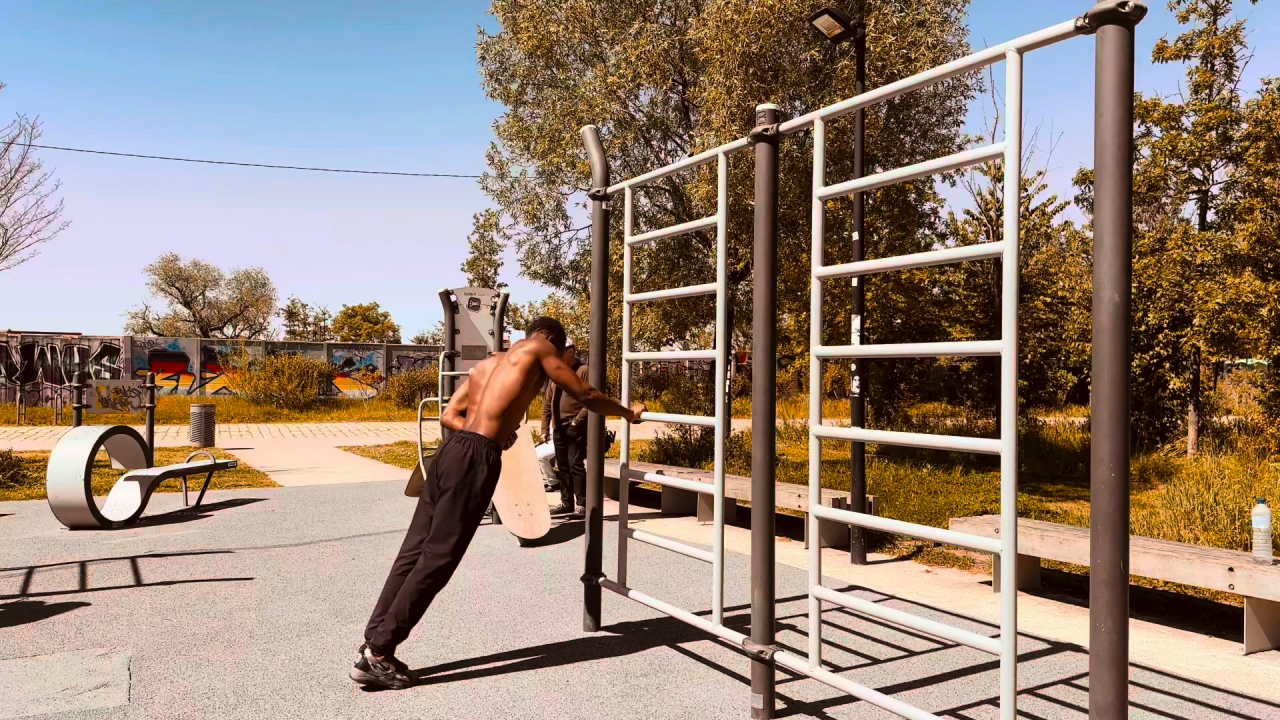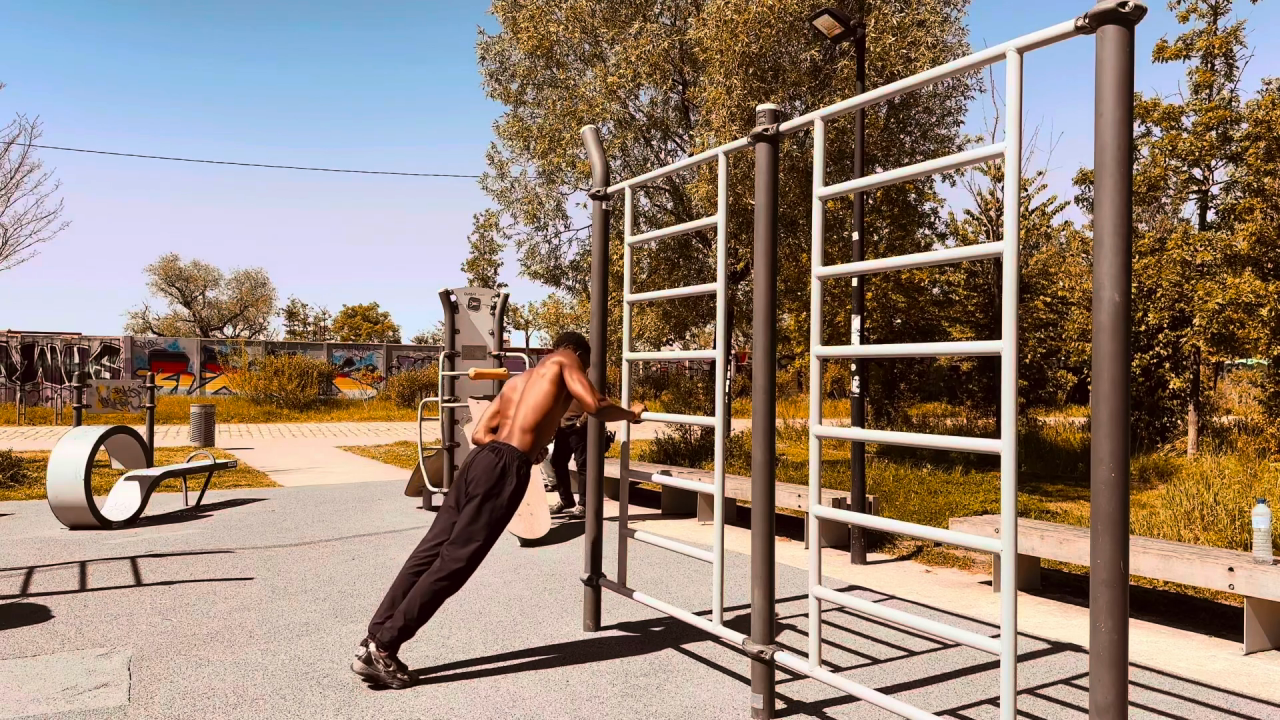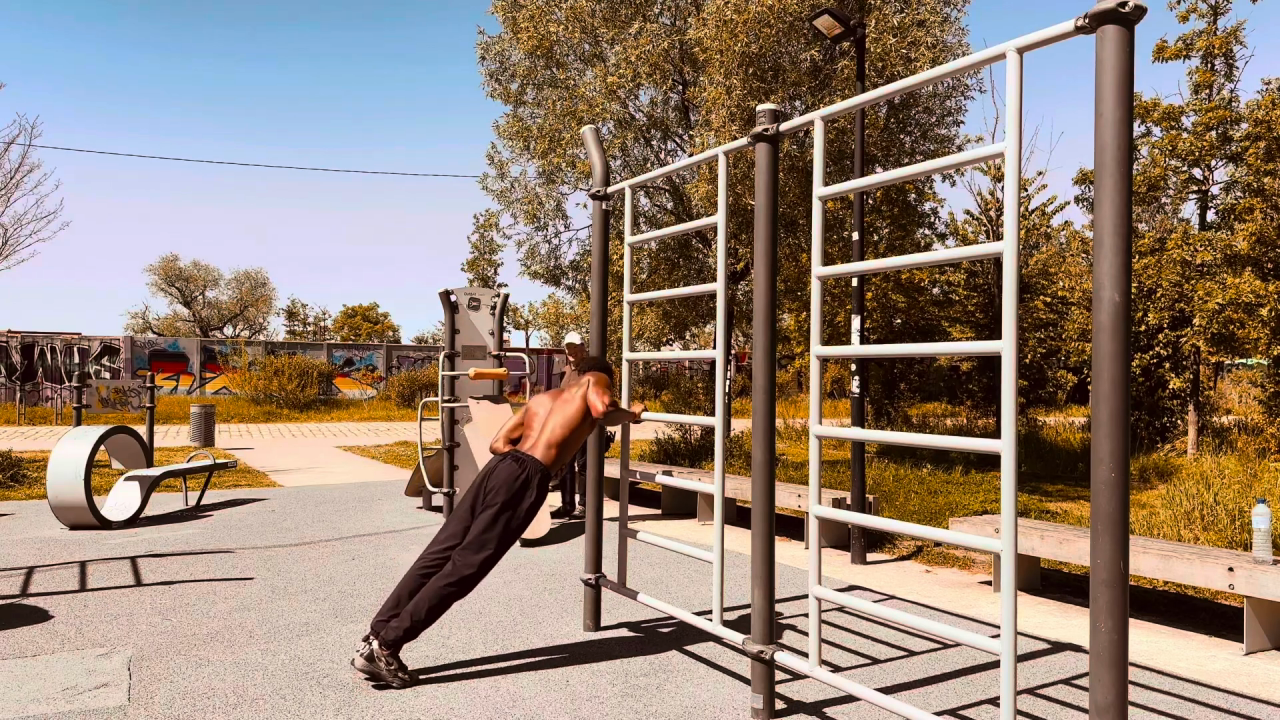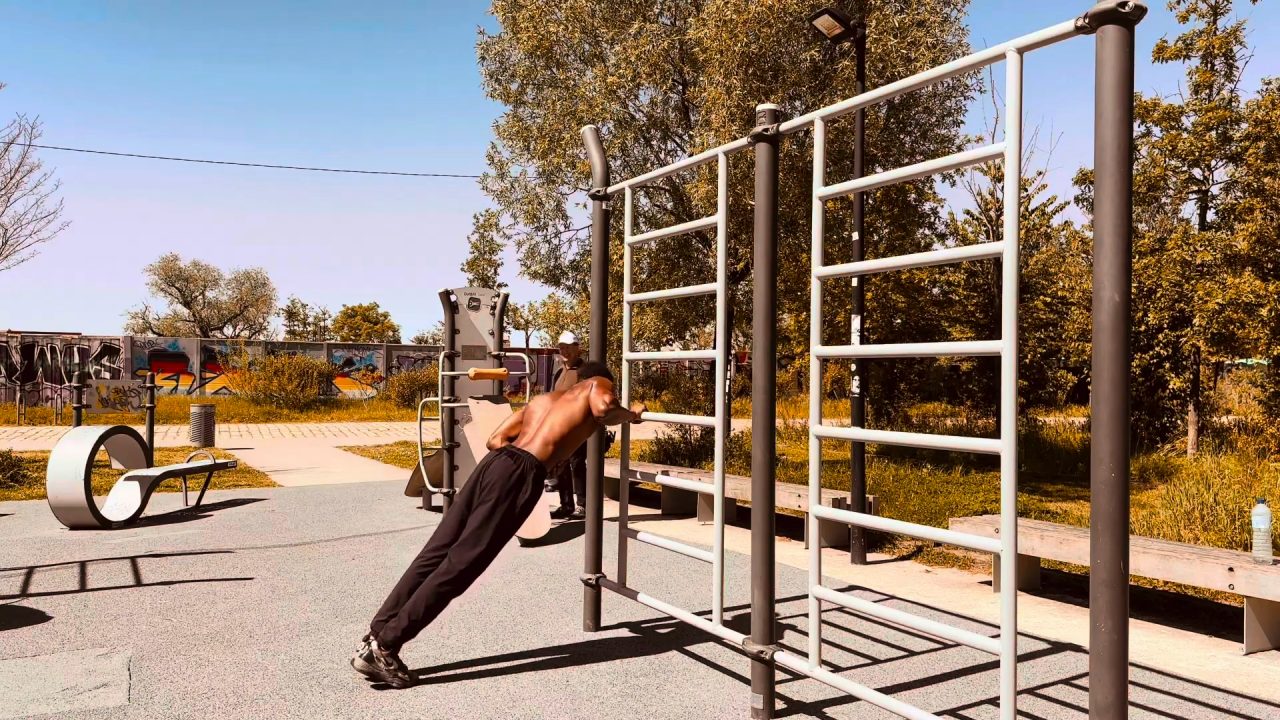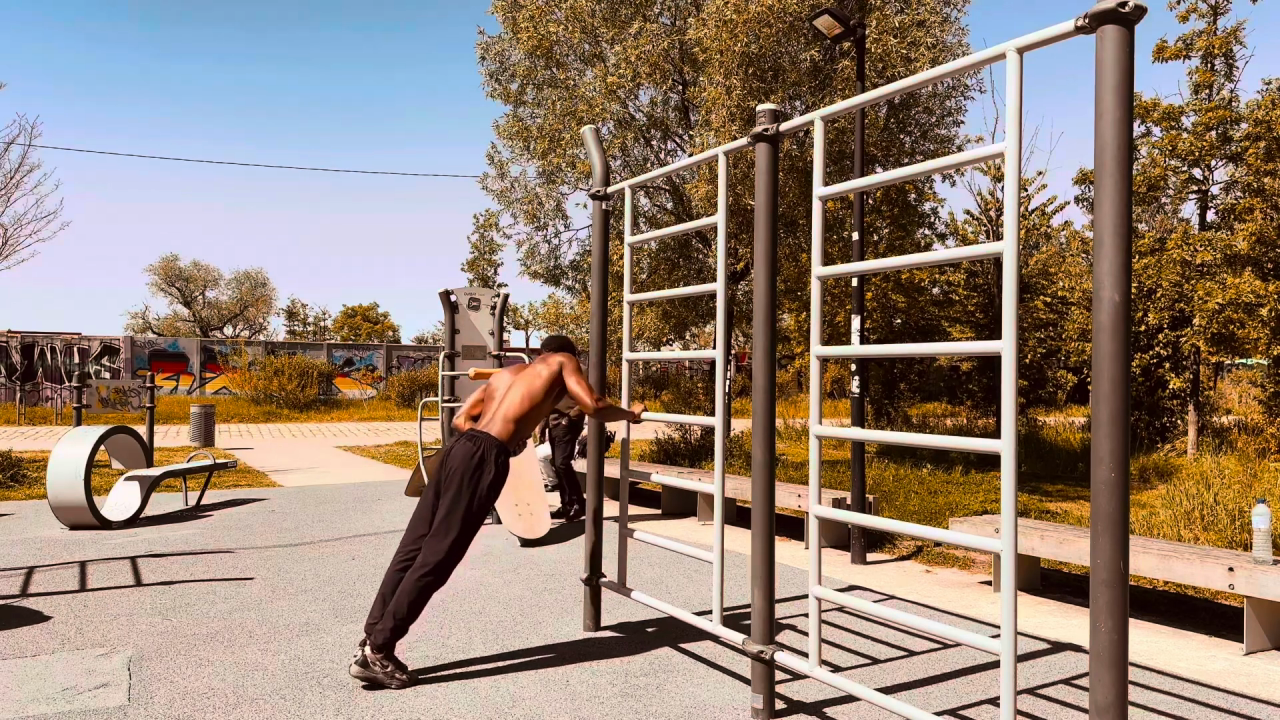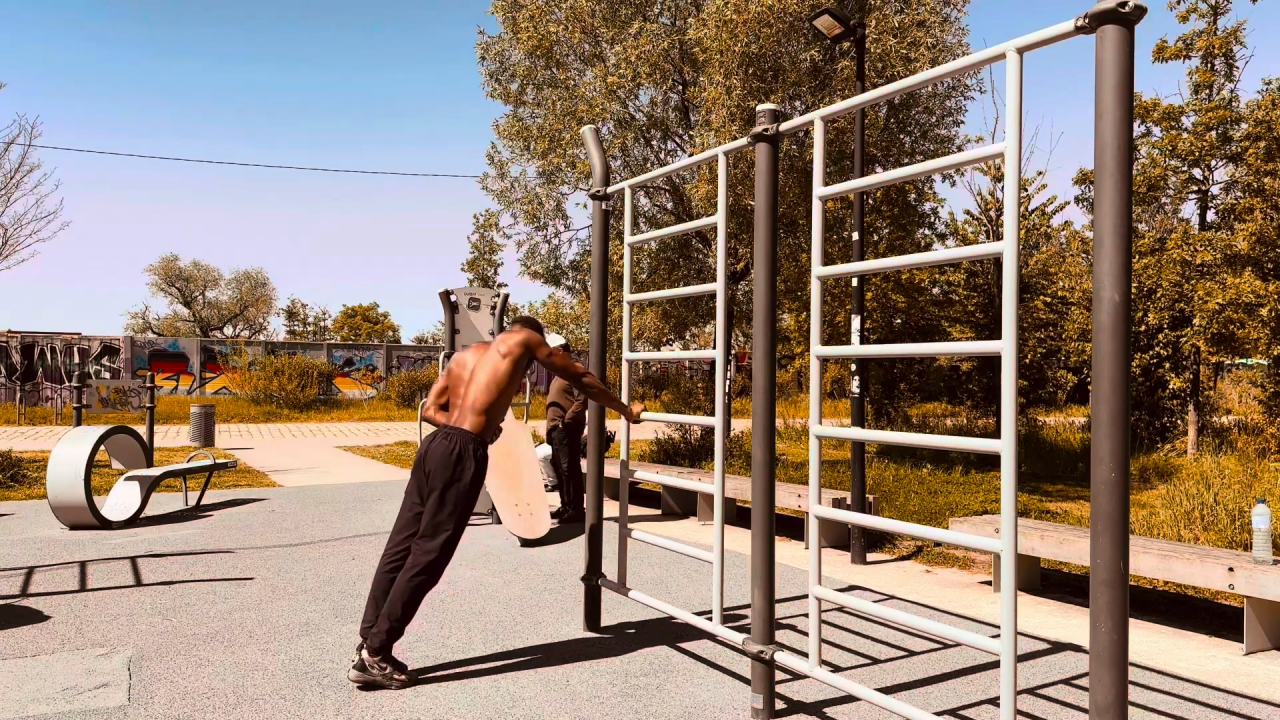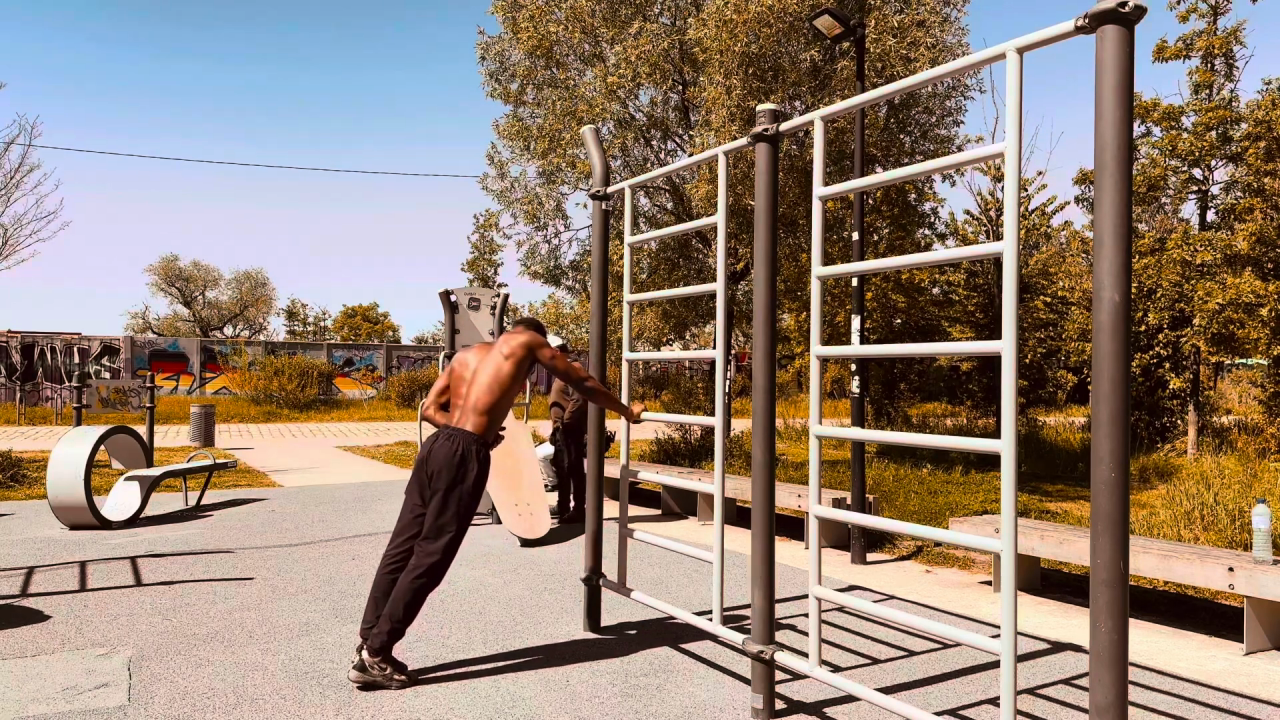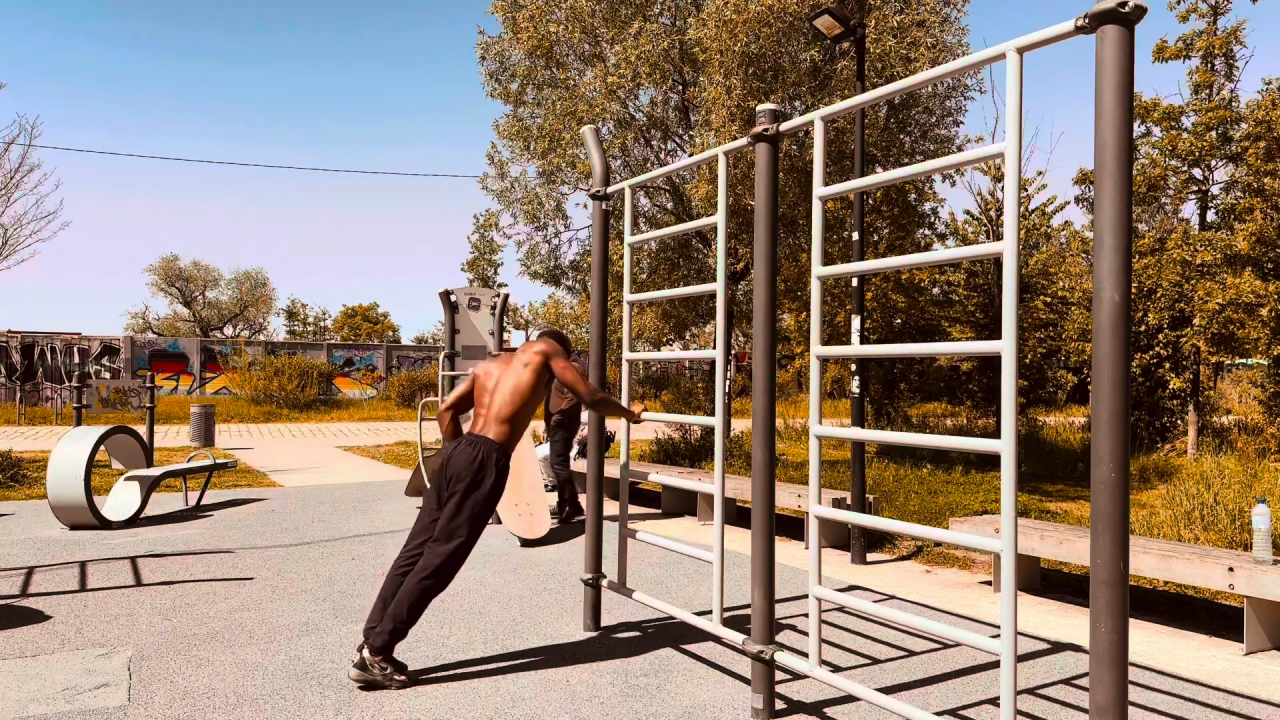
dt=0.4s
person 1, frame 1
left shoulder: (486, 364)
right shoulder: (537, 348)
left elbow: (449, 416)
right elbow: (584, 395)
right wrist: (627, 412)
left hip: (452, 449)
right hip: (476, 458)
left knee: (414, 554)
right knee: (437, 560)
left ankle: (373, 647)
right ankle: (377, 654)
person 1, frame 2
left shoulder: (516, 380)
right shoulder: (564, 360)
right elbow: (596, 407)
right wrist: (631, 414)
left hip: (480, 459)
right hip: (506, 469)
left knee: (429, 554)
right knee: (454, 563)
left ankle: (374, 642)
right ankle: (382, 649)
person 1, frame 3
left shoulder: (541, 398)
right shoulder: (596, 379)
right elbow: (603, 410)
right wrist: (630, 414)
left hip: (500, 468)
right hip: (526, 480)
left knee: (438, 556)
right knee: (464, 567)
left ankle: (375, 639)
right ankle: (385, 647)
person 1, frame 4
left shoulder: (541, 398)
right shoulder: (599, 383)
right elbow: (604, 408)
right wrist: (630, 414)
left hip: (494, 462)
right hip: (520, 475)
left knee: (435, 555)
right knee: (459, 565)
left ankle: (375, 640)
right ankle: (383, 649)
person 1, frame 5
left shoulder: (505, 372)
right shoulder: (562, 362)
right elbow: (594, 406)
right wrist: (629, 414)
left hip: (459, 448)
right hip: (484, 458)
left knee: (413, 551)
right knee: (436, 559)
left ankle: (372, 644)
right ankle: (377, 652)
person 1, frame 6
left shoulder: (465, 354)
right shoulder: (524, 338)
right elbow: (581, 379)
right wrist: (625, 410)
left hip: (435, 444)
right hip: (462, 453)
left knee: (401, 549)
right knee: (427, 556)
left ankle: (370, 646)
right ankle: (374, 655)
person 1, frame 7
left shoulder: (466, 354)
right shoulder: (528, 340)
left elbow: (430, 409)
right elbow: (582, 383)
right wrist: (626, 411)
left hip: (436, 445)
right hip: (464, 454)
left knee: (401, 551)
right knee: (429, 558)
left ankle: (370, 647)
right ankle: (374, 655)
person 1, frame 8
left shoulder: (488, 364)
right shoulder: (546, 348)
left elbow: (447, 410)
right elbow: (591, 397)
right wrist: (630, 413)
left hip: (458, 452)
right hip: (486, 461)
left knee: (416, 553)
right knee: (439, 561)
left ankle: (372, 647)
right ankle: (375, 653)
